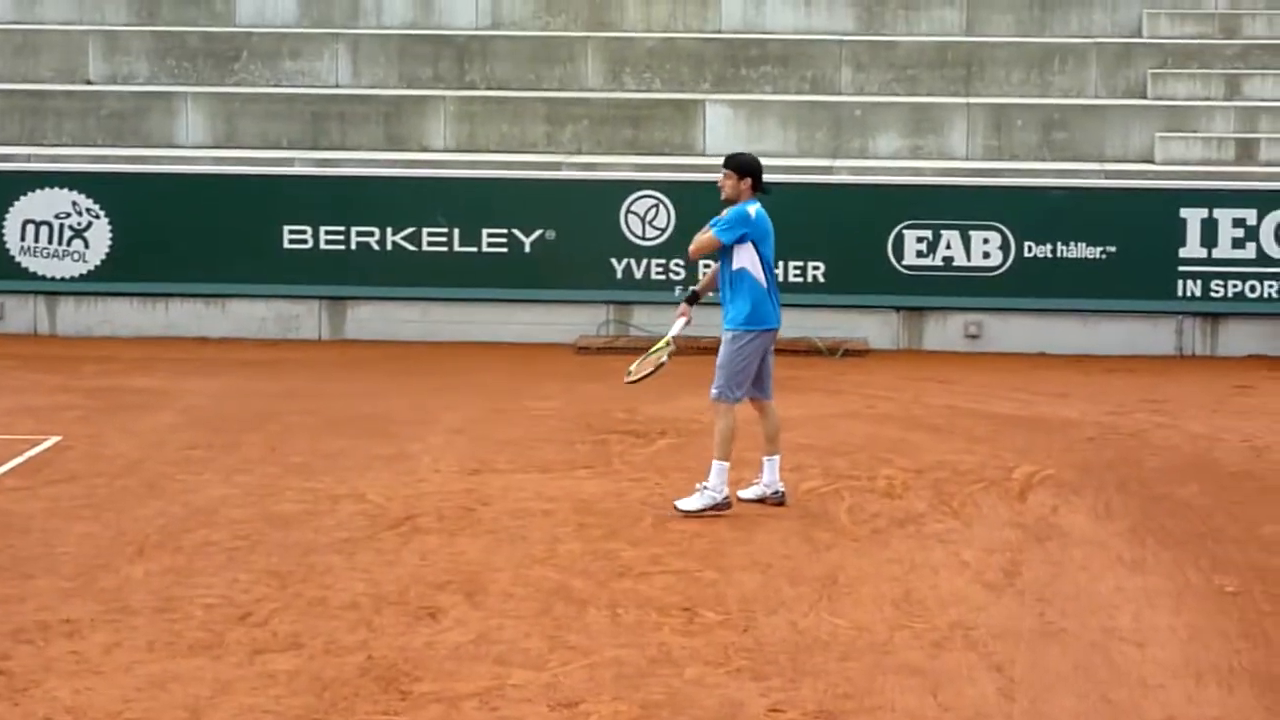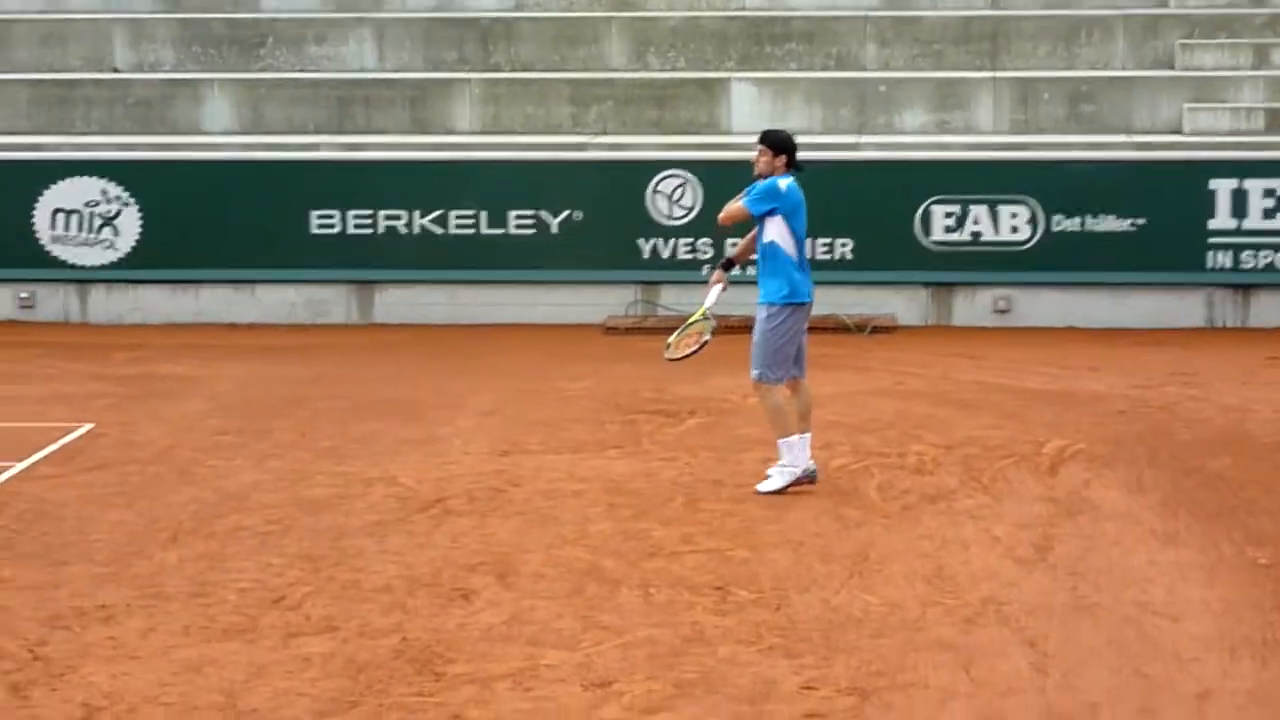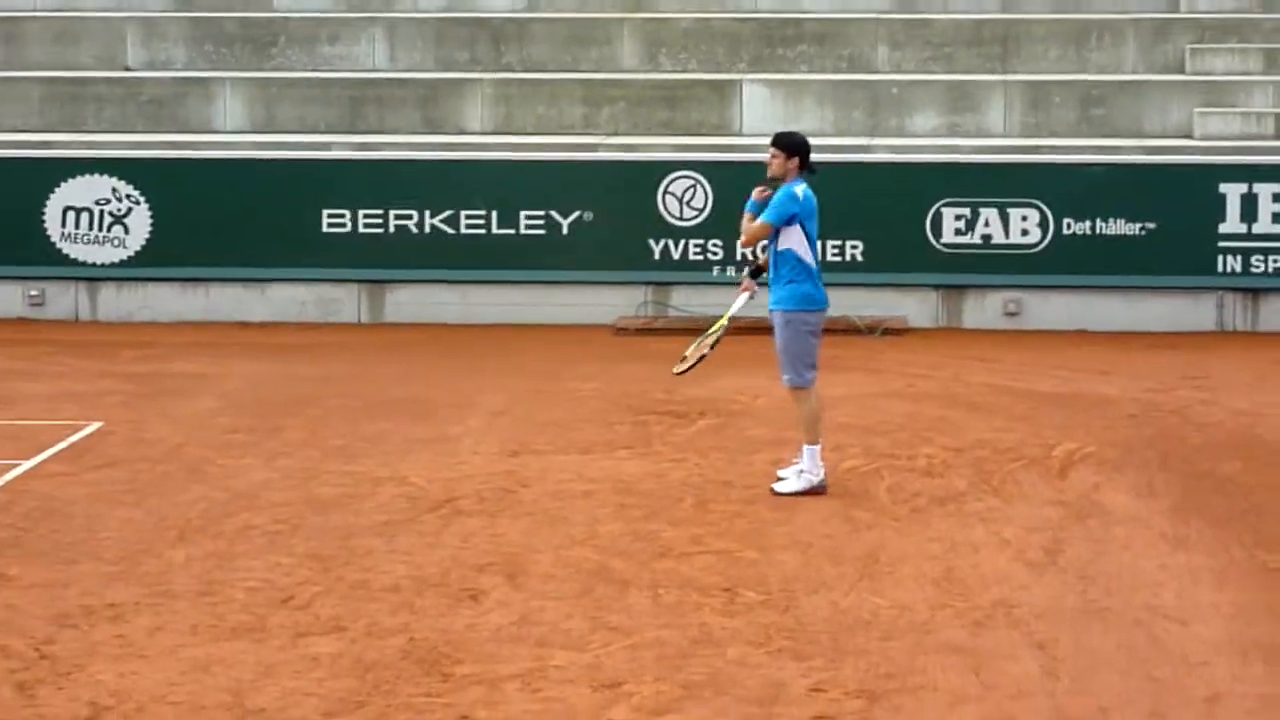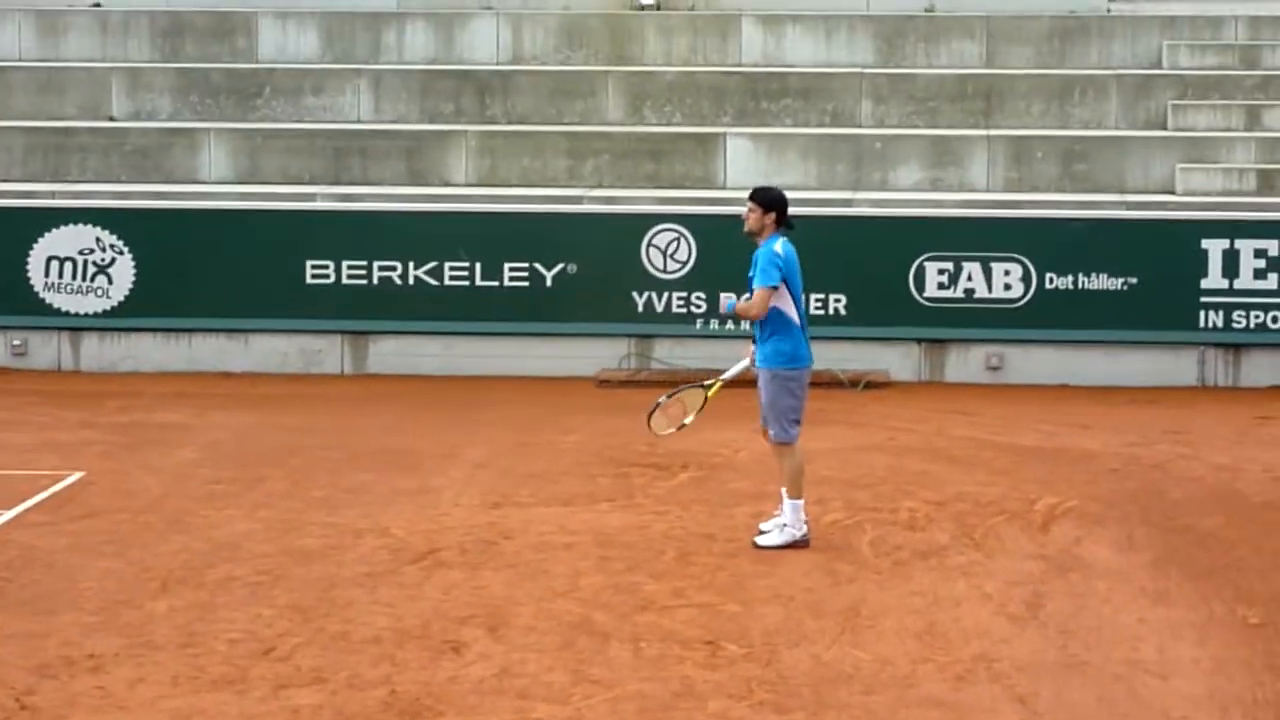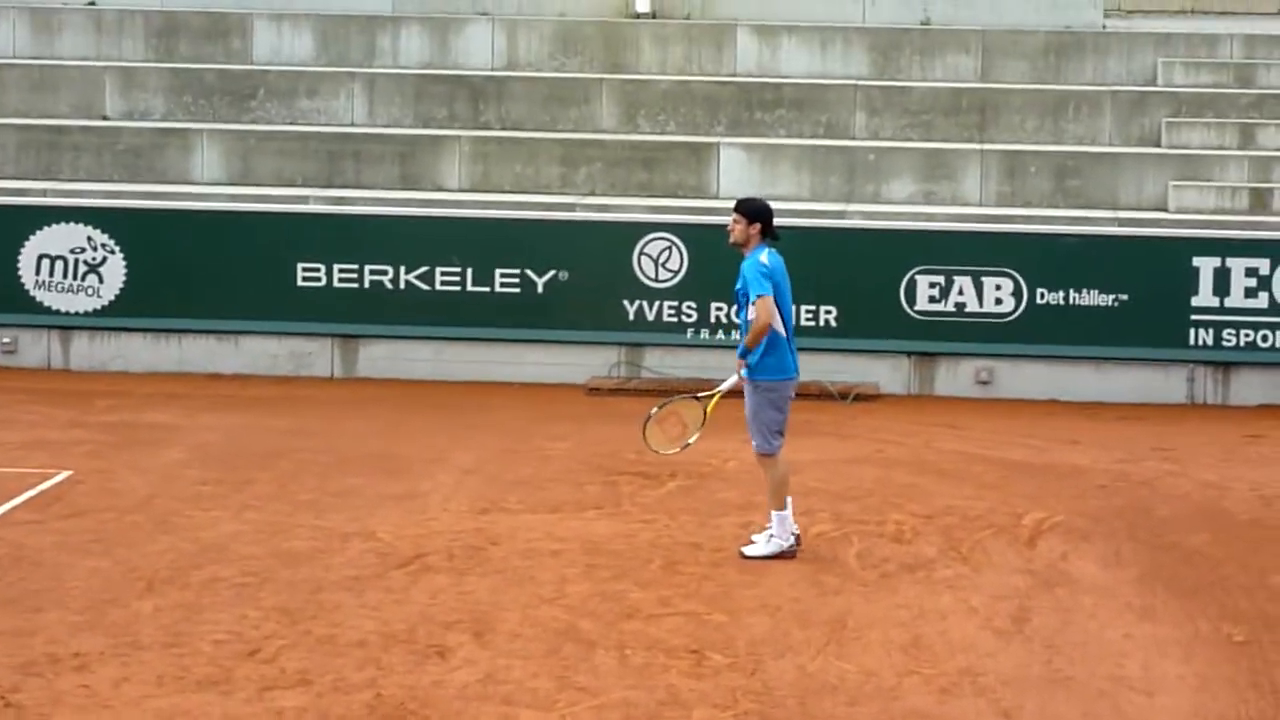
dt=0.2s
person 1, frame 1
left shoulder: (744, 215)
right shoulder: (749, 216)
left elbow: (695, 250)
right elbow: (724, 266)
left wrist: (717, 221)
right wrist: (692, 298)
left hip: (747, 323)
right hip: (760, 320)
left knee: (723, 400)
right knee: (762, 400)
left ankle: (715, 487)
right ankle: (771, 483)
person 1, frame 2
left shoulder: (774, 188)
right shoulder: (783, 190)
left elbow: (725, 217)
right elbow: (758, 234)
left wrist: (750, 189)
right wrist: (727, 264)
left hip: (781, 298)
right hip: (791, 296)
left knee: (766, 379)
right knee: (792, 379)
left ankle: (794, 464)
right ankle: (800, 460)
person 1, frame 3
left shoulder: (789, 195)
right shoulder: (797, 194)
left elbow: (748, 236)
left wrist: (752, 204)
right wrist: (755, 271)
left hip: (796, 303)
right hip: (795, 300)
left knee: (799, 385)
right knee: (801, 383)
left ankle: (812, 473)
right ankle: (810, 461)
person 1, frame 4
left shoulder: (769, 254)
right shoulder: (781, 249)
left elbow: (757, 310)
left wrist: (731, 307)
right wrist: (759, 343)
left hip: (782, 360)
right hip: (781, 356)
left knee: (783, 440)
right knee: (774, 435)
left ankle: (795, 527)
right ankle: (791, 514)
person 1, frame 5
left shoulder: (754, 264)
right shoulder: (771, 260)
left elbow: (765, 319)
left wrist: (742, 353)
left hip: (766, 371)
right hip: (779, 368)
left knee: (765, 453)
right knee: (767, 448)
left ankle: (782, 536)
right ankle: (783, 526)
